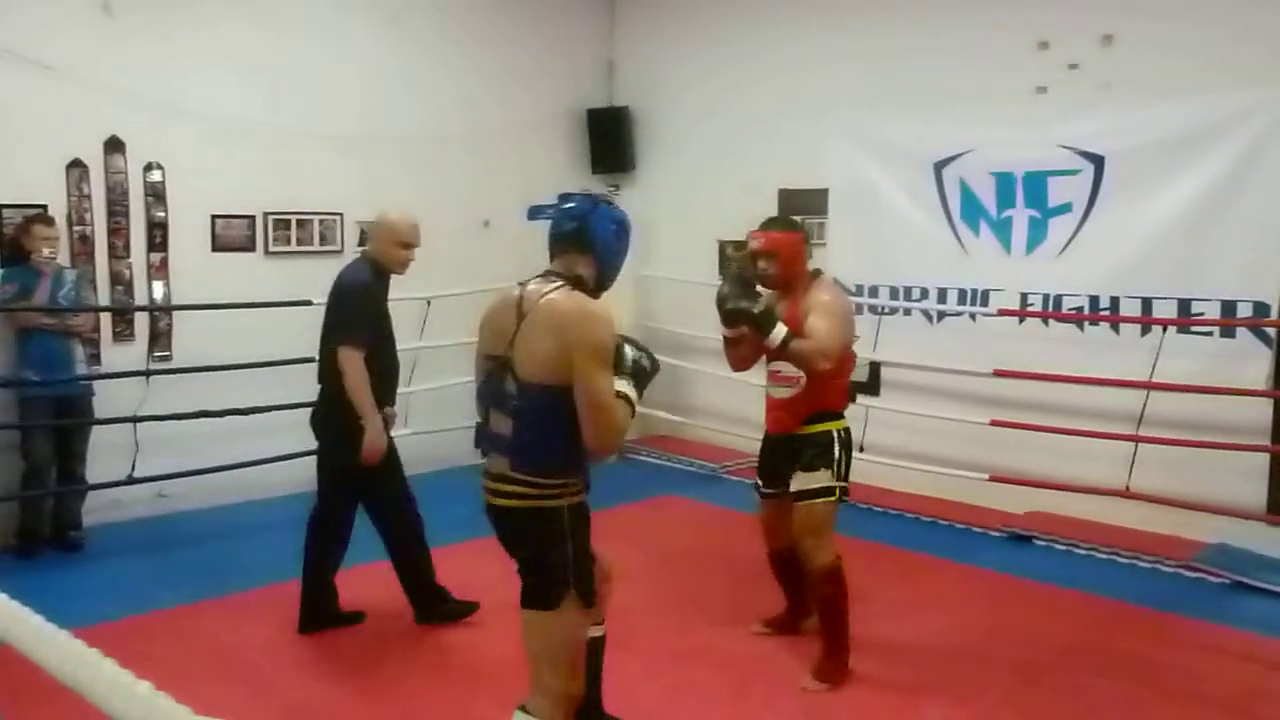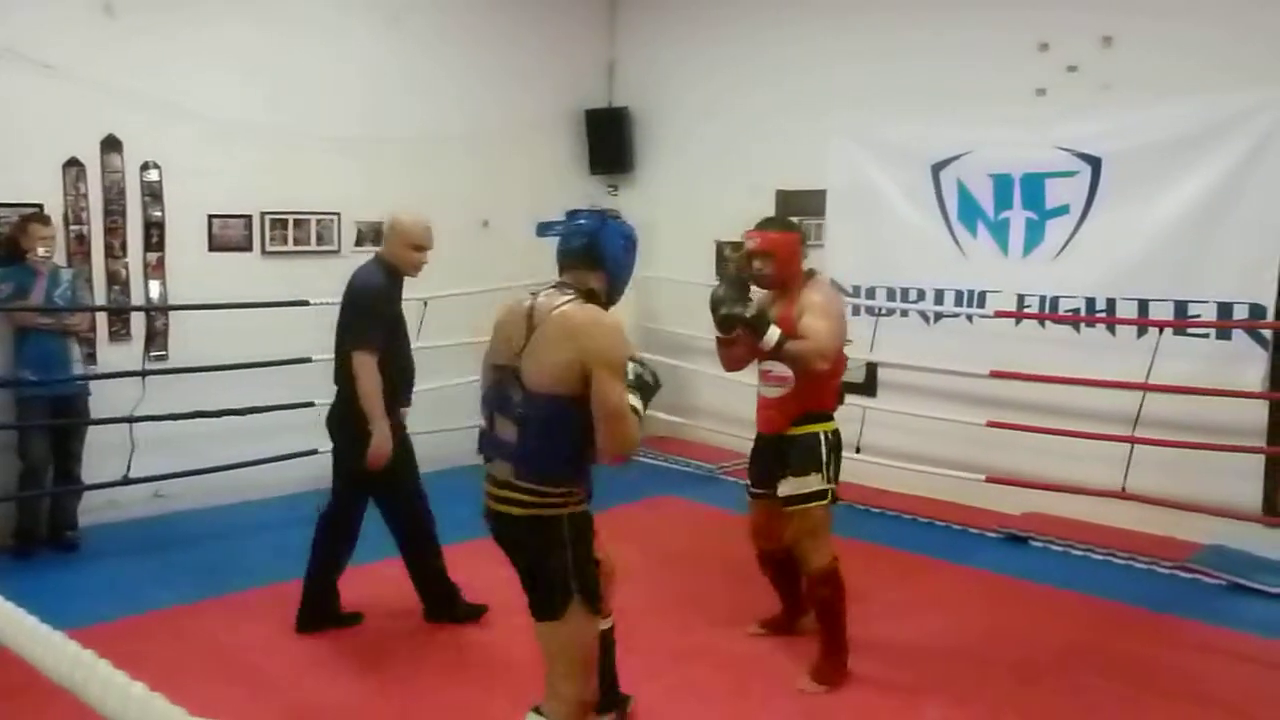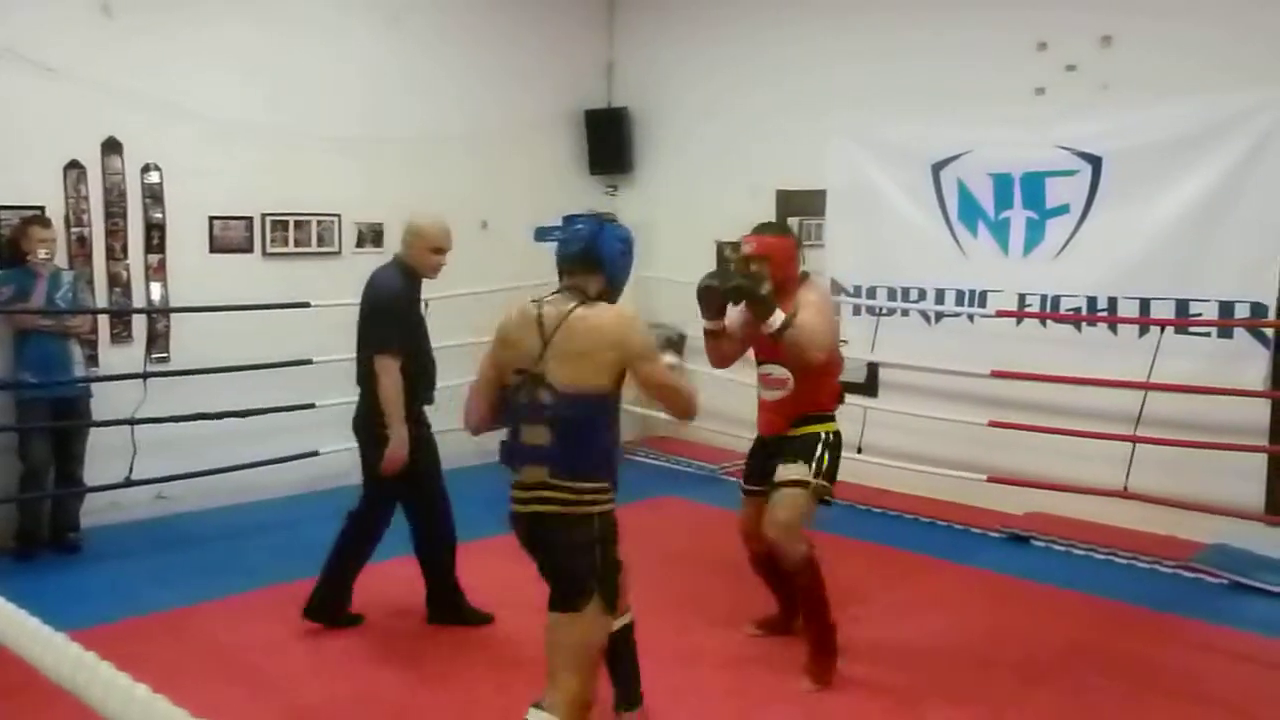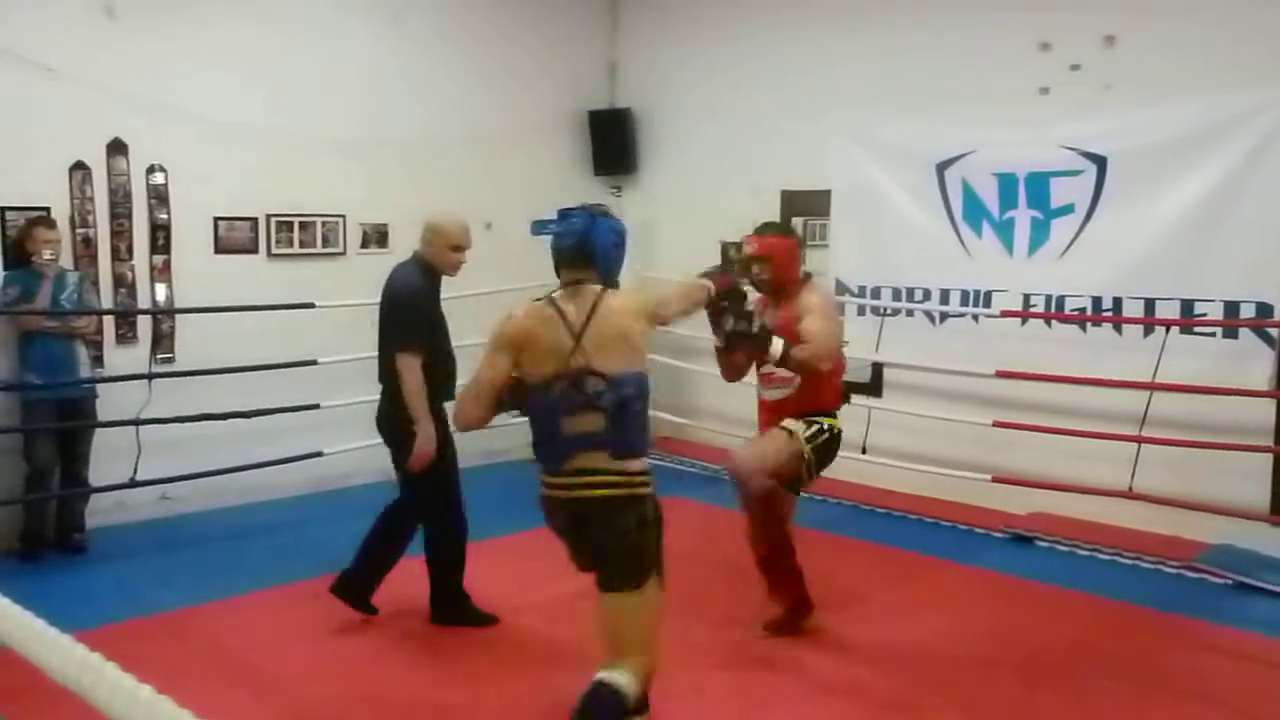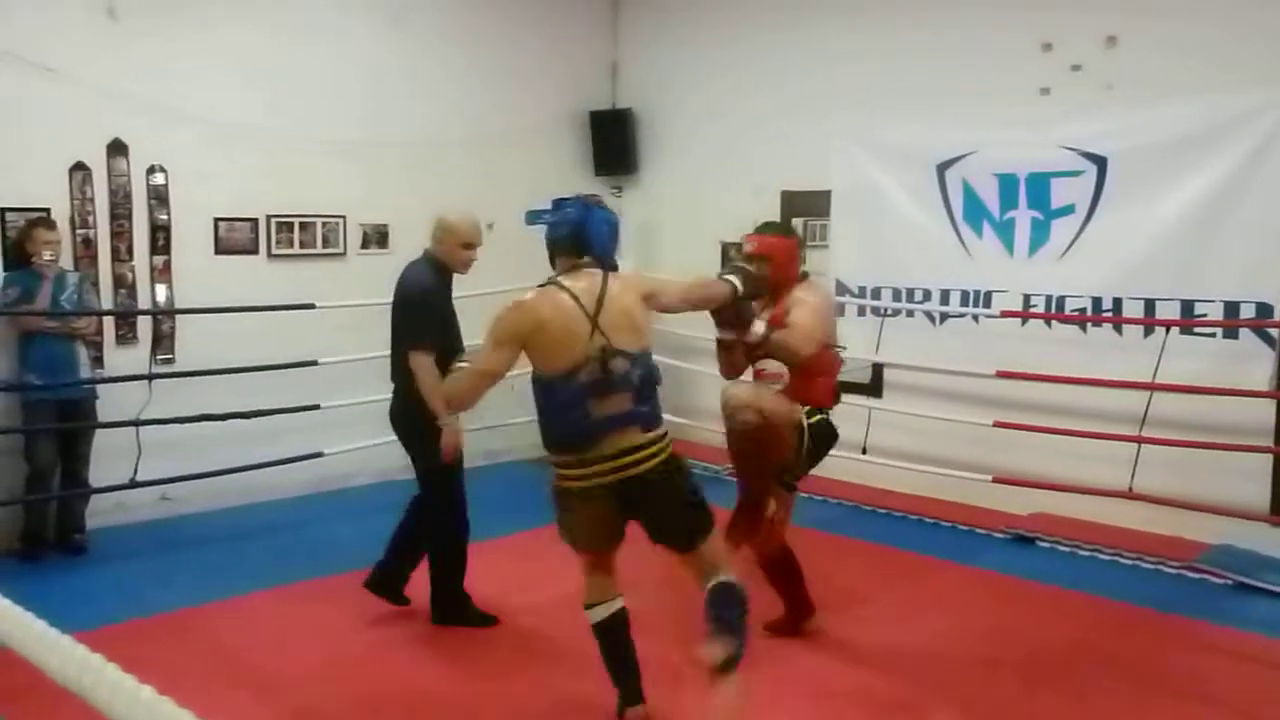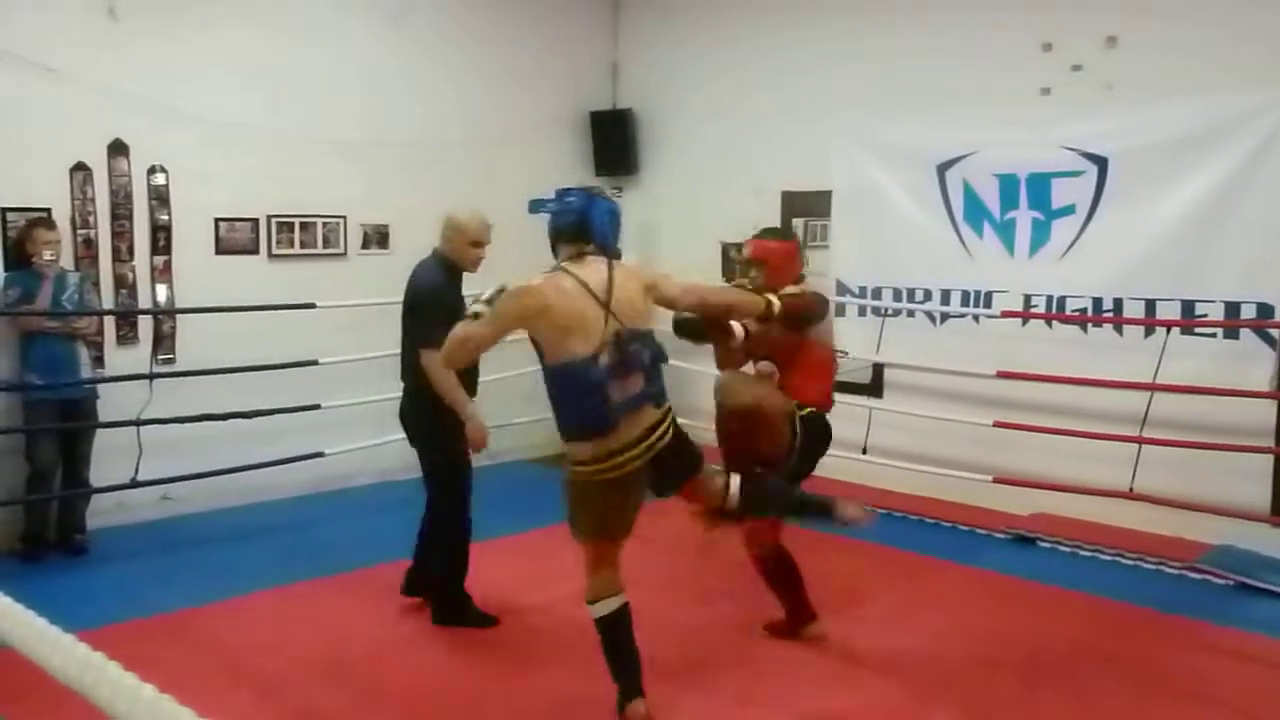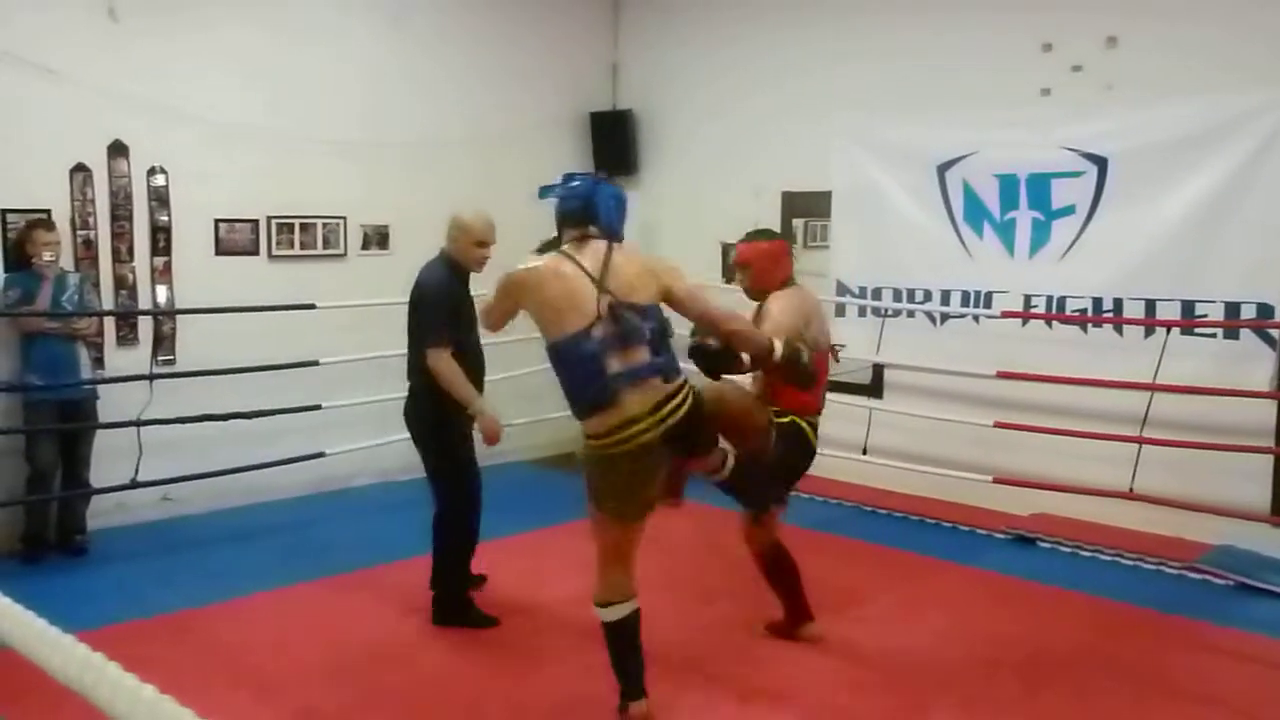
dt=0.1s
person 1, frame 1
left shoulder: (501, 307)
right shoulder: (585, 318)
right elbow: (601, 439)
right wrist: (628, 379)
left hip: (502, 493)
right hip: (548, 504)
left knee: (594, 584)
person 1, frame 2
left shoulder: (511, 316)
right shoulder: (598, 329)
right elbow: (616, 447)
right wrist: (634, 391)
left hip: (504, 500)
right hip: (549, 513)
left knee: (597, 579)
person 1, frame 3
left shoulder: (513, 324)
right shoulder: (618, 326)
left elbow: (478, 419)
right elbow: (684, 406)
right wrist: (665, 356)
left hip: (528, 505)
right hip: (578, 511)
left knee: (609, 591)
person 1, frame 4
left shoulder: (521, 324)
right shoulder: (631, 307)
left elbow: (467, 416)
right elbow: (685, 298)
right wrist: (716, 279)
left hip: (560, 497)
right hip: (622, 494)
left knee: (620, 592)
right knee: (630, 662)
person 1, frame 5
left shoulder: (525, 312)
right shoulder: (631, 288)
left elbow: (455, 398)
right elbow: (697, 292)
left wrist: (475, 354)
right wrist: (737, 282)
left hip: (580, 478)
right hip: (649, 464)
left knee: (599, 573)
right knee: (716, 569)
right ankle: (724, 647)
person 1, frame 6
left shoulder: (533, 295)
right shoulder: (634, 276)
left elbow: (452, 356)
right elbow: (714, 301)
left wrist: (485, 305)
right wrist: (776, 305)
left hip: (597, 468)
right hip: (659, 440)
left knee: (601, 570)
right knee: (714, 490)
right ankle: (818, 505)
person 1, frame 7
left shoulder: (529, 277)
right shoulder: (642, 263)
left elbow: (490, 319)
right elbow: (721, 321)
right wrist: (780, 351)
left hip: (615, 440)
right hip: (676, 411)
left knee: (613, 568)
right knee: (713, 459)
person 2, frame 1
left shoulder: (825, 298)
right shoulder: (772, 300)
left elbow: (823, 359)
right elbow: (740, 361)
left wrist: (770, 328)
right wrist: (733, 319)
left hip: (820, 435)
right hip: (779, 434)
left knee: (815, 545)
right knee: (776, 531)
left ankle: (836, 655)
right ankle: (798, 610)
person 2, frame 2
left shoulder: (818, 298)
right shoulder: (766, 301)
left elbow: (820, 359)
right elbow: (733, 362)
left wrist: (765, 331)
right wrist: (727, 322)
left hip: (810, 437)
right hip: (771, 435)
left knee: (812, 548)
right knee: (765, 533)
left ankle: (834, 656)
right ankle: (794, 611)
person 2, frame 3
left shoulder: (813, 299)
right shoulder: (754, 306)
left elbow: (817, 353)
right elbow: (720, 357)
left wrist: (768, 310)
right wrist: (713, 314)
left hip: (810, 437)
right hip: (773, 437)
left knee: (783, 537)
right knee: (753, 535)
left ankle: (822, 645)
right ankle: (792, 611)
person 2, frame 4
left shoulder: (813, 303)
right shoulder: (758, 308)
left elbow: (821, 360)
right elbow: (732, 373)
left wrist: (765, 344)
right wrist: (724, 332)
left hip: (813, 426)
right hip: (778, 429)
left knee: (745, 466)
right knee: (760, 531)
left ankle: (782, 576)
right ankle: (796, 607)
person 2, frame 5
left shoulder: (807, 299)
right shoulder: (764, 307)
left elbow: (803, 349)
right elbow: (730, 369)
left wrist: (750, 330)
right wrist: (727, 329)
left hip: (807, 425)
right hip: (782, 435)
left knee: (738, 402)
right knee: (764, 536)
left ankle: (748, 507)
right ankle: (799, 613)
person 2, frame 6
left shoulder: (797, 299)
right elbow: (730, 362)
left wrist: (725, 330)
right wrist: (717, 326)
left hip: (800, 426)
right hip: (775, 435)
left knee: (733, 393)
right knee: (760, 537)
right ankle: (800, 616)
person 2, frame 7
left shoulder: (787, 304)
right shoulder: (788, 303)
right elbow: (743, 355)
left wrist: (717, 350)
right wrist: (718, 346)
left hip: (781, 430)
right hip: (791, 438)
right knee: (761, 534)
right ankle: (797, 617)
person 3, frame 1
left shoulder: (362, 278)
right shoulder: (360, 285)
right elbow: (349, 359)
left wrist: (379, 409)
right wrist: (372, 423)
left hip: (337, 414)
right hip: (350, 419)
left knee: (333, 511)
right knee: (396, 511)
left ankle: (317, 607)
right ankle: (429, 600)
person 3, frame 2
left shoulder: (375, 280)
right shoulder: (374, 288)
right elbow: (363, 363)
left wrist: (391, 410)
right wrist: (381, 428)
left hip: (352, 417)
right hip: (366, 422)
left knee: (344, 511)
right knee: (410, 512)
left ankle: (316, 607)
right ankle: (441, 601)
person 3, frame 3
left shoulder: (393, 280)
right shoulder: (394, 291)
right elbow: (387, 367)
right wrist: (398, 433)
left hip: (378, 417)
right hip: (393, 420)
left knee: (374, 508)
right knee: (431, 512)
left ankle: (329, 600)
right ankle: (444, 602)
person 3, frame 4
left shoulder: (412, 277)
right shoulder: (414, 289)
right elbow: (408, 364)
right wrist: (425, 428)
left hip: (402, 414)
right hip: (416, 417)
left knee: (414, 504)
right knee: (444, 511)
left ankle: (354, 582)
right ankle: (450, 603)
person 3, frame 5
left shoulder: (427, 276)
right shoulder: (423, 287)
right elbow: (422, 363)
left wrist: (445, 416)
right wrist: (447, 423)
left hip: (421, 411)
right hip: (423, 414)
left knee: (434, 497)
right knee: (448, 505)
left ankle: (388, 575)
right ankle: (449, 603)
person 3, frame 6
left shoulder: (439, 274)
right shoulder: (433, 285)
right elbow: (432, 360)
left wrist: (465, 409)
right wrist: (471, 415)
left hip: (432, 409)
right hip: (434, 412)
left knee: (446, 496)
right knee: (452, 503)
left ankle: (422, 576)
right ankle: (449, 603)
person 3, frame 7
left shoulder: (453, 276)
right shoulder: (436, 285)
right elbow: (438, 359)
left wrist: (475, 403)
right wrist: (481, 410)
left hip: (448, 408)
right hip: (436, 411)
left knee: (464, 493)
right knee: (457, 500)
left ankle: (452, 573)
right ankle: (451, 603)
person 4, frame 1
left shoulder: (73, 278)
left elbow: (87, 323)
left wrist: (44, 320)
right wrist: (44, 277)
left hip: (74, 383)
right hip: (35, 386)
left knee: (73, 462)
right knee: (38, 462)
left ankle: (67, 527)
right ankle: (30, 533)
person 4, frame 2
left shoulder: (71, 277)
left elbow: (84, 323)
left wrist: (41, 320)
right wrist: (40, 276)
left hip: (71, 382)
right hip: (32, 385)
left knee: (69, 461)
right knee: (35, 462)
left ankle: (63, 527)
person 4, frame 3
left shoulder: (71, 279)
left elbow: (85, 324)
left wrist: (42, 322)
right wrist: (41, 278)
left hip: (72, 384)
right hip: (33, 387)
left knee: (71, 463)
right knee: (36, 464)
left ankle: (65, 529)
right ankle: (28, 535)
person 4, frame 4
left shoulder: (77, 280)
left elbow: (90, 325)
left wrist: (47, 324)
right wrist: (46, 279)
left hip: (78, 385)
right hip: (38, 388)
left knee: (76, 464)
right knee: (41, 465)
left ankle: (71, 530)
right ankle: (33, 536)
person 4, frame 5
left shoulder: (78, 280)
left elbow: (91, 326)
left wrist: (47, 324)
right wrist: (46, 279)
left hip: (78, 386)
right hip: (38, 389)
left knee: (77, 465)
right knee: (42, 465)
left ankle: (71, 530)
right ankle: (34, 537)
person 4, frame 6
left shoulder: (78, 280)
left elbow: (91, 326)
left wrist: (49, 324)
right wrist: (47, 279)
left hip: (79, 386)
right hip: (39, 389)
left knee: (78, 465)
right knee: (43, 466)
left ankle: (72, 530)
right ankle: (35, 537)
person 4, frame 7
left shoulder: (78, 281)
left elbow: (92, 326)
left wrist: (48, 324)
right wrist: (47, 280)
left hip: (79, 386)
right hip: (39, 390)
left knee: (78, 465)
right knee: (43, 466)
left ankle: (72, 531)
right ankle: (35, 538)
